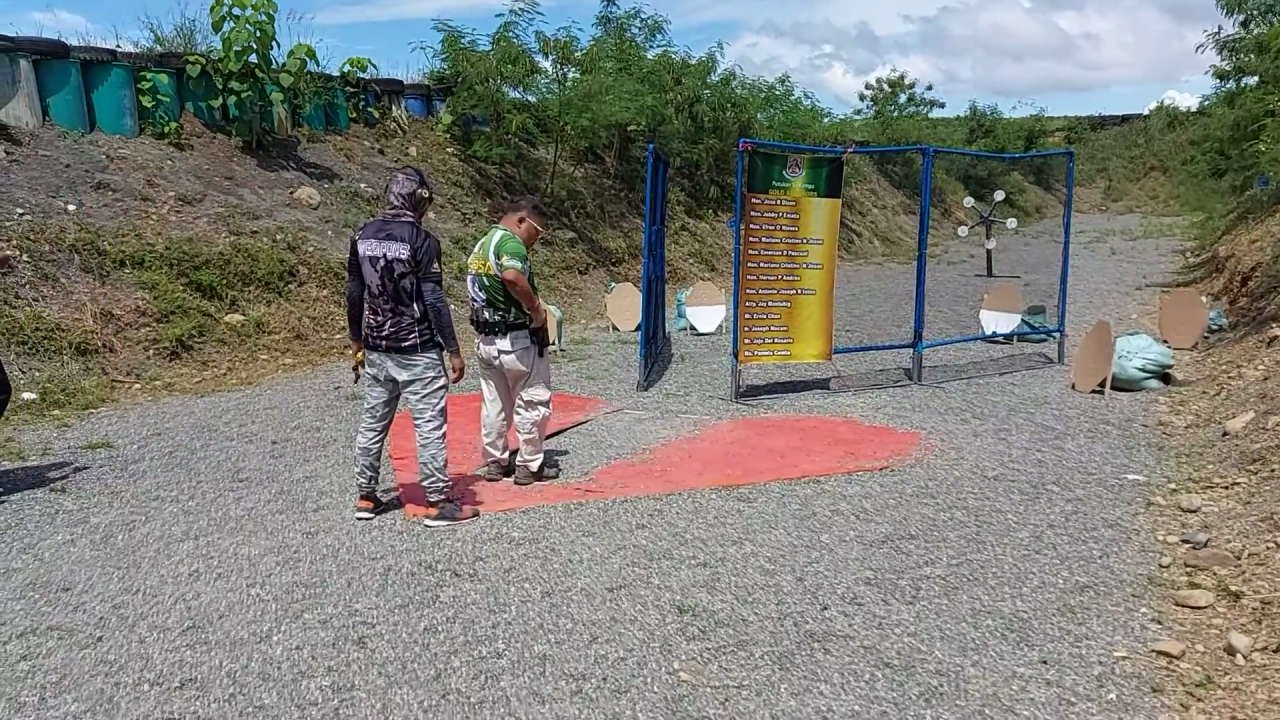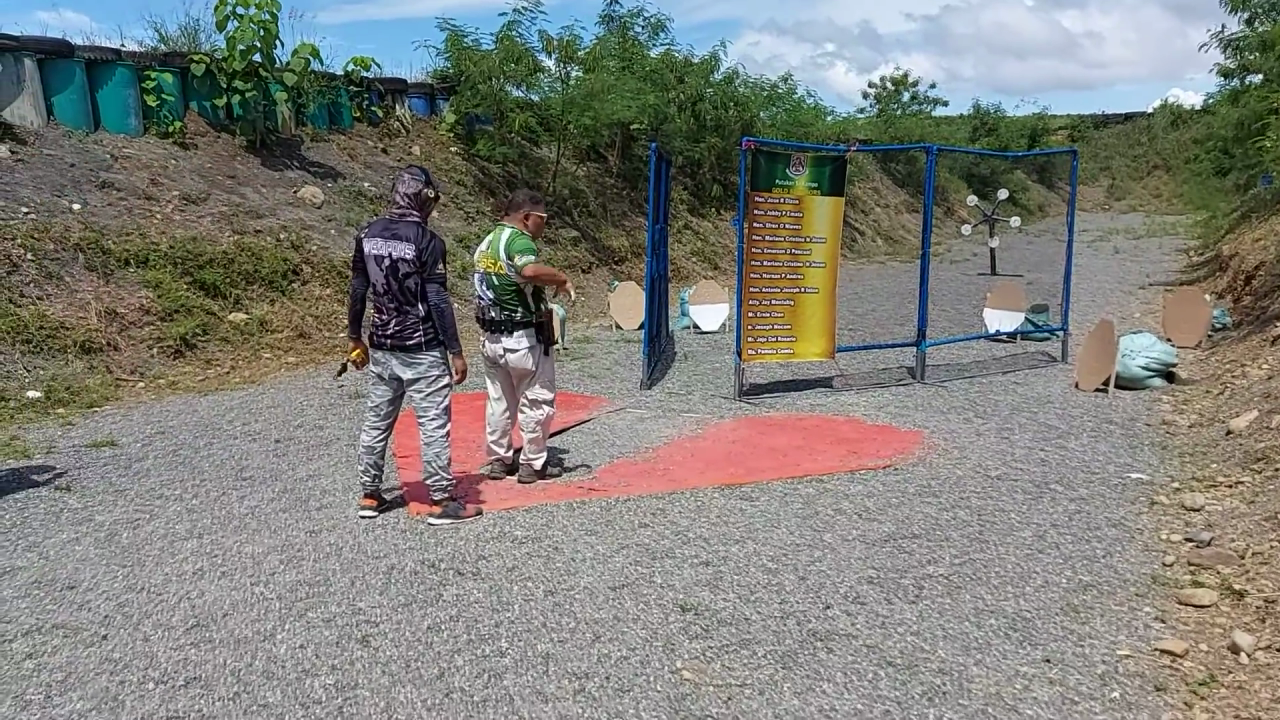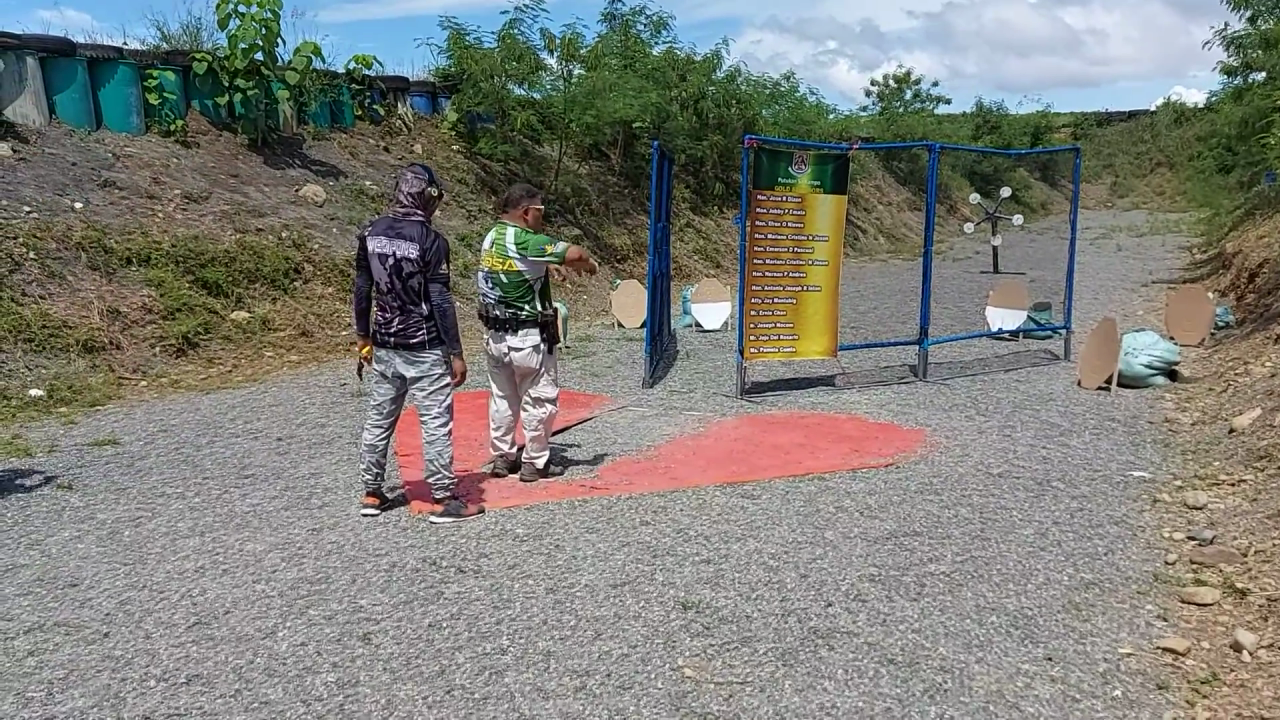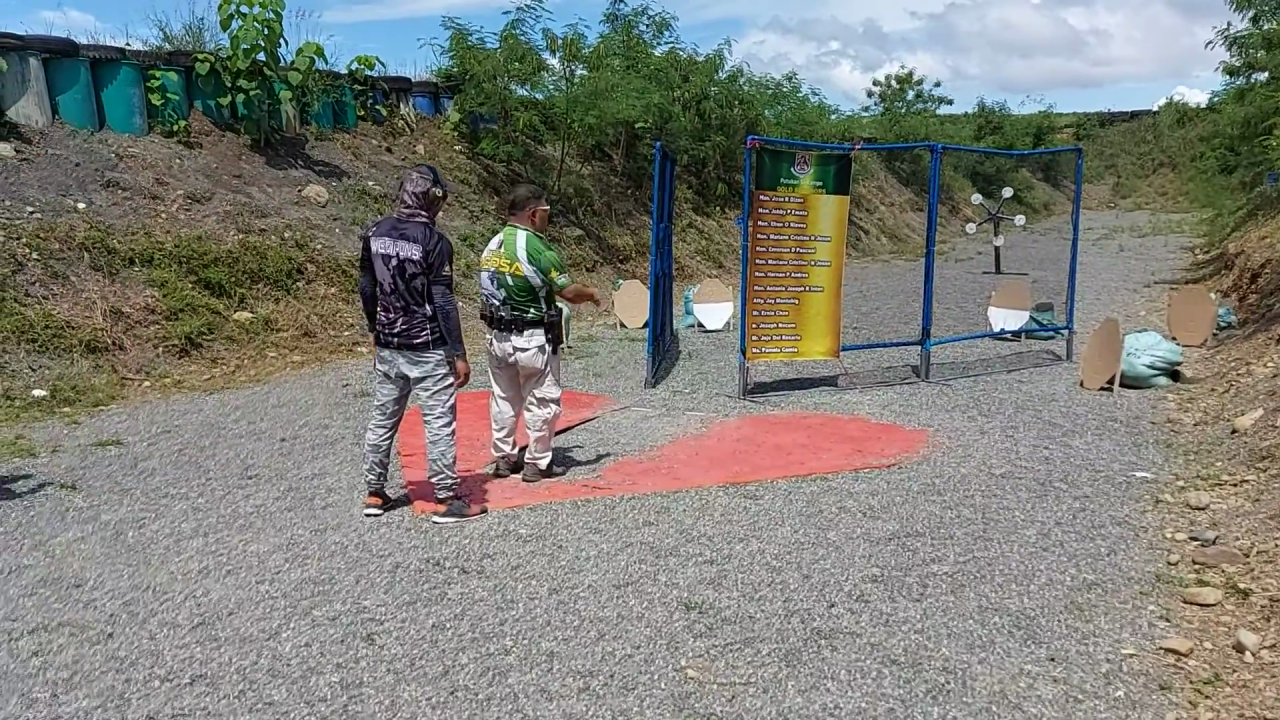
dt=0.2s
person 1, frame 1
left shoulder: (363, 236)
right shoulder: (422, 240)
left elbow: (354, 293)
right elbow: (434, 300)
left wrist: (357, 338)
right wrist: (453, 350)
left hip: (377, 348)
right hip: (417, 350)
left knee: (372, 422)
right knee: (430, 425)
left ankle: (366, 497)
right ankle: (438, 503)
person 1, frame 2
left shoulder: (368, 234)
right shoulder: (427, 240)
left elbow: (358, 290)
right elbow: (438, 301)
left wrist: (355, 336)
right wrist: (456, 351)
left hip: (382, 347)
right hip: (422, 349)
left knee: (377, 421)
right knee: (434, 424)
left ankle: (370, 496)
right ankle: (442, 502)
person 1, frame 3
left shoulder: (372, 232)
right shoulder: (430, 240)
left elbow: (362, 288)
right elbow: (440, 301)
left wrist: (364, 335)
right wrist: (456, 352)
left hip: (384, 345)
right hip: (424, 348)
left knee: (379, 419)
right knee: (436, 422)
left ankle: (372, 494)
right ankle: (444, 500)
person 1, frame 4
left shoulder: (376, 232)
right shoulder: (434, 241)
left elbow: (367, 289)
right elbow: (443, 303)
right wrist: (459, 354)
left hip: (388, 346)
right hip: (427, 348)
left knee: (382, 419)
right knee: (439, 422)
left ankle: (374, 494)
right ankle: (447, 500)
person 2, frame 1
left shoulder: (481, 246)
right shoulder: (510, 243)
right elbow: (512, 277)
right wrist: (536, 306)
left hip: (486, 339)
right hip: (518, 339)
left knee: (494, 404)
right knee: (532, 403)
left ankle: (494, 462)
right ankle: (529, 466)
person 2, frame 2
left shoulder: (488, 242)
right shoulder: (517, 241)
right elbow: (531, 270)
right wrist: (561, 278)
left hip: (492, 337)
right hip: (524, 338)
left knee: (499, 401)
right knee: (536, 402)
left ankle: (498, 461)
right ankle: (532, 465)
person 2, frame 3
left shoulder: (490, 240)
right shoulder: (526, 241)
right elbow: (572, 254)
right wrist: (589, 261)
left hip: (495, 335)
right hip: (528, 337)
left knee: (502, 399)
right knee: (539, 401)
left ankle: (501, 458)
right ankle: (535, 463)
person 2, frame 4
left shoulder: (493, 245)
right shoulder: (537, 248)
right elbow: (570, 291)
right wrist: (592, 294)
left hip: (497, 336)
right hip: (532, 338)
left knee: (503, 399)
right knee: (542, 402)
left ankle: (503, 459)
right ankle: (538, 463)
